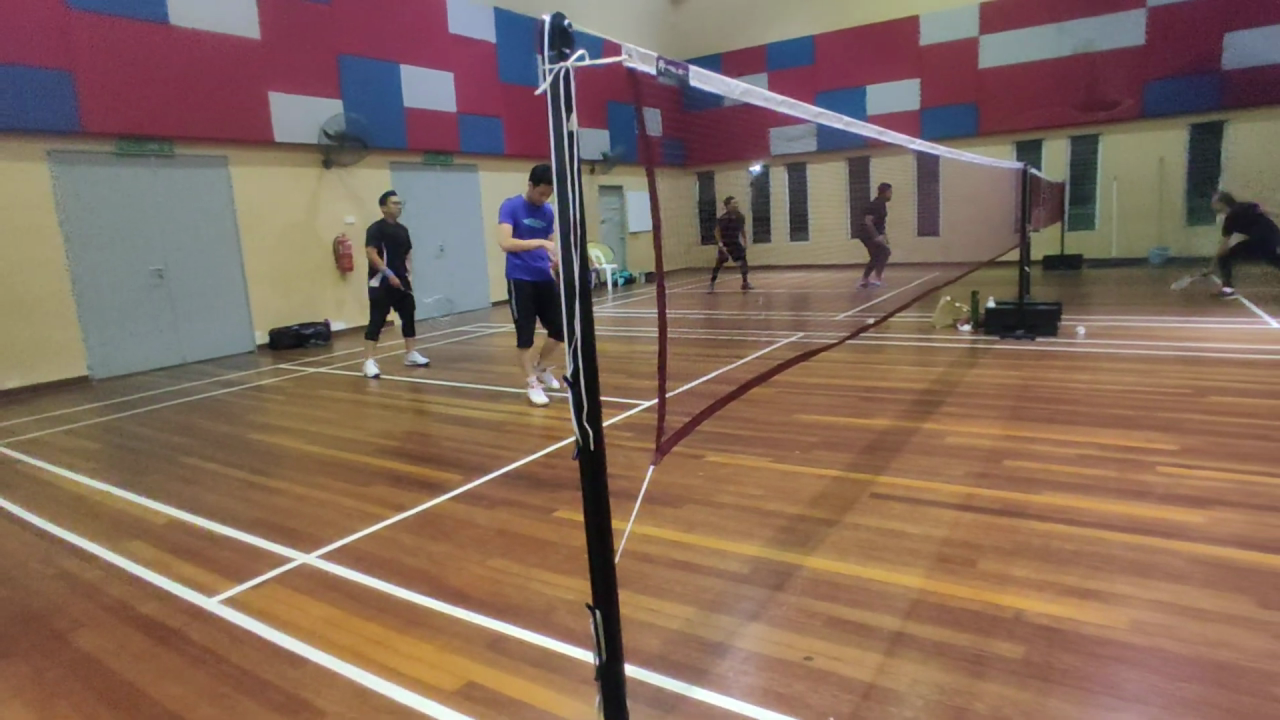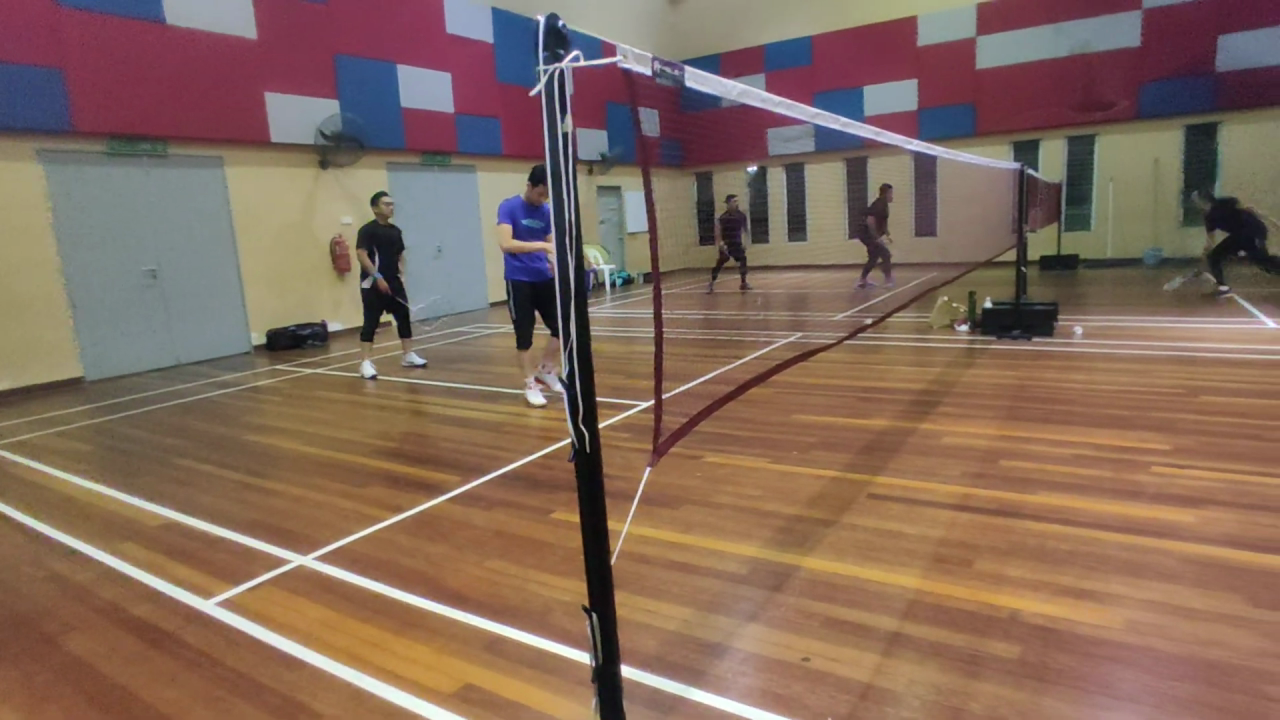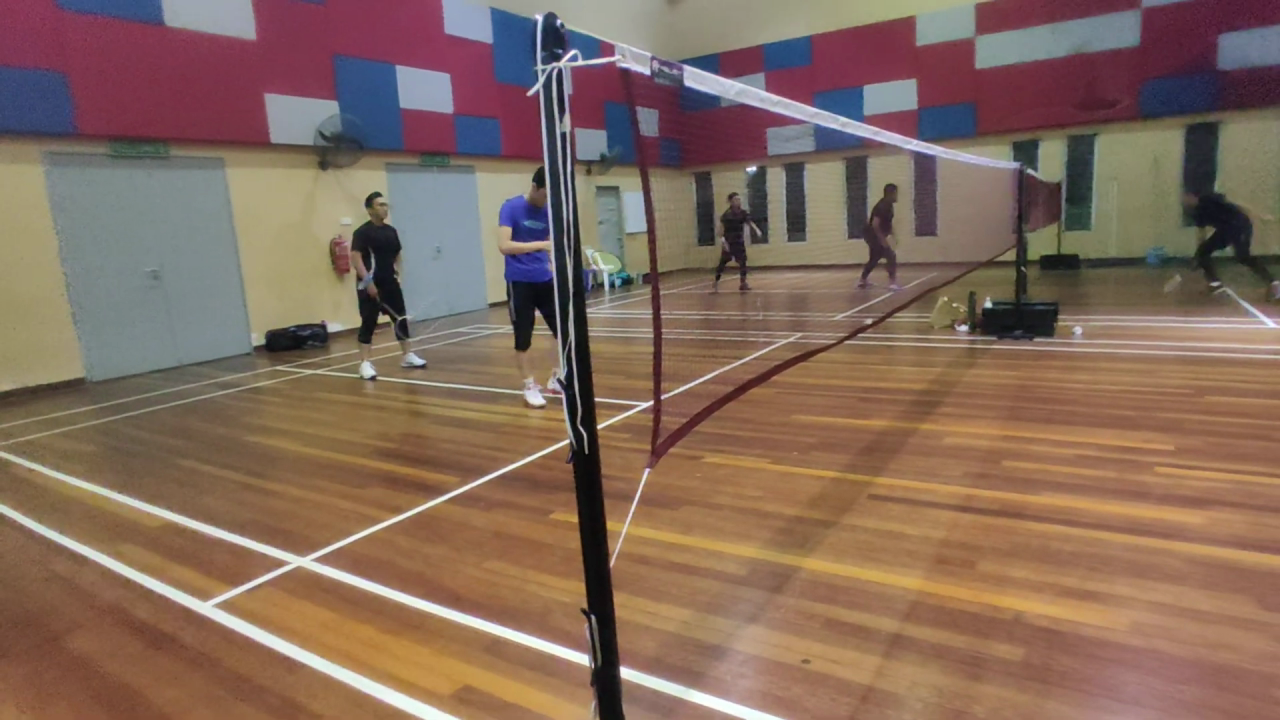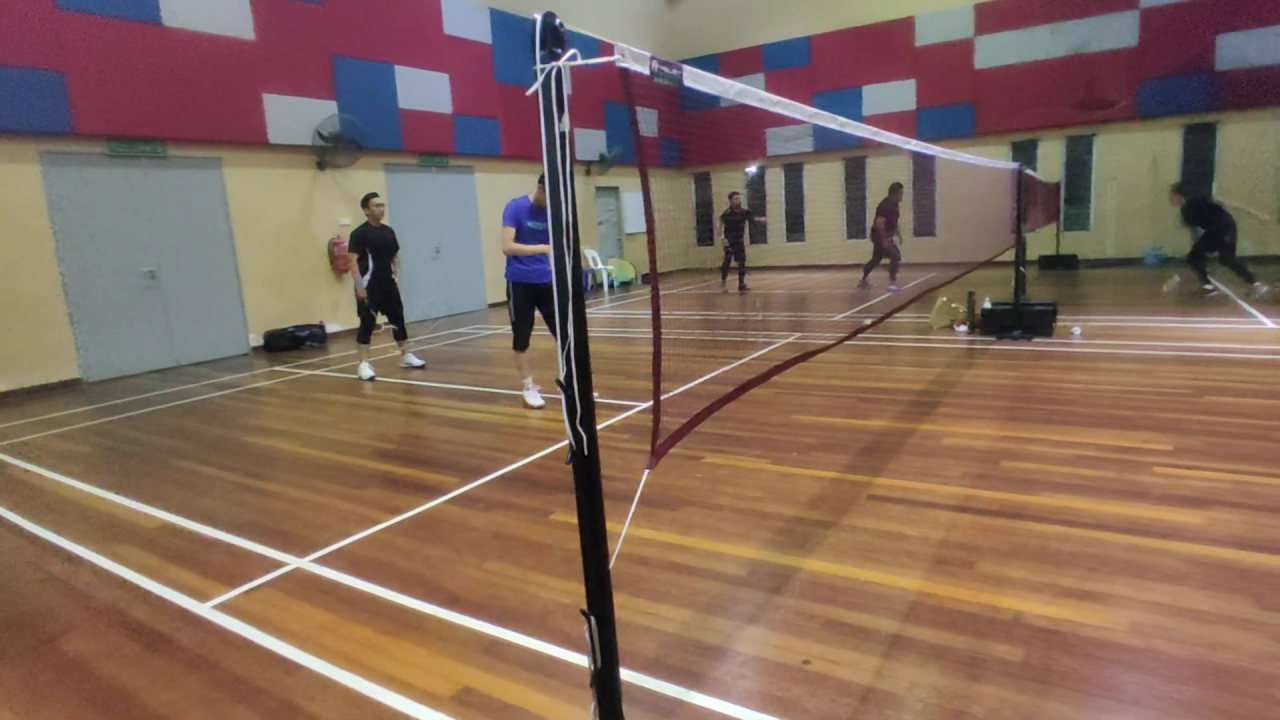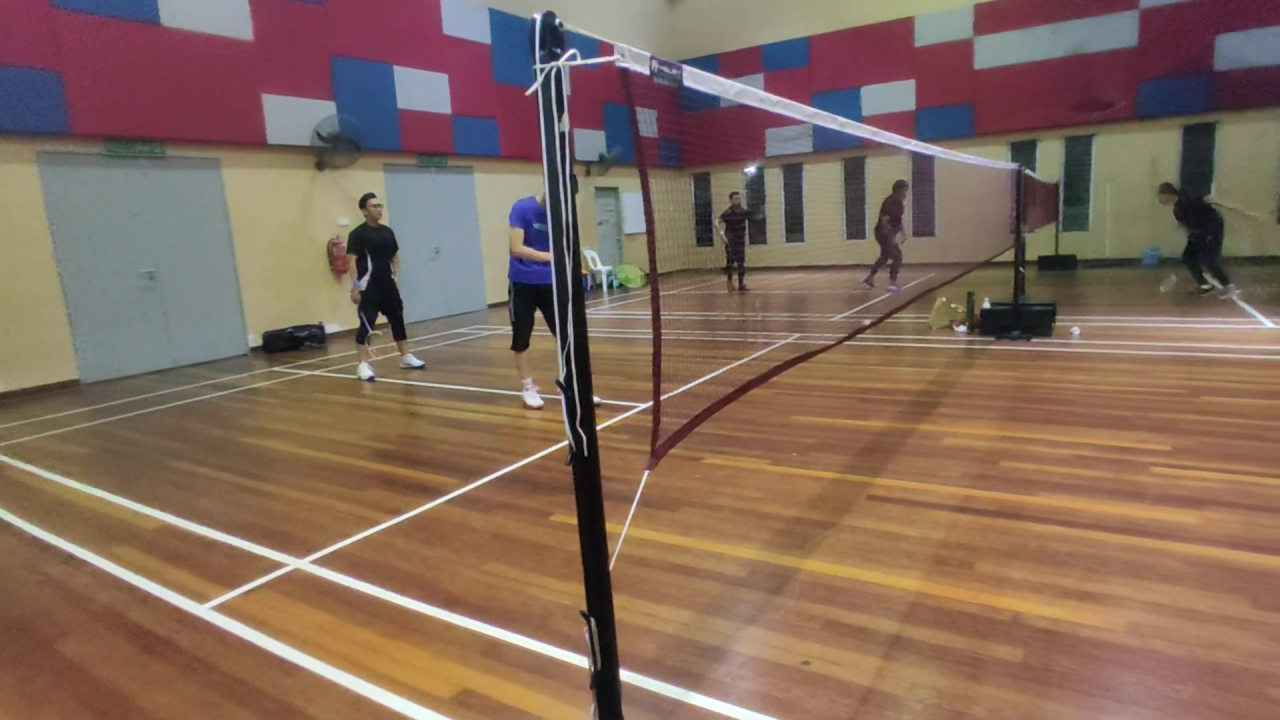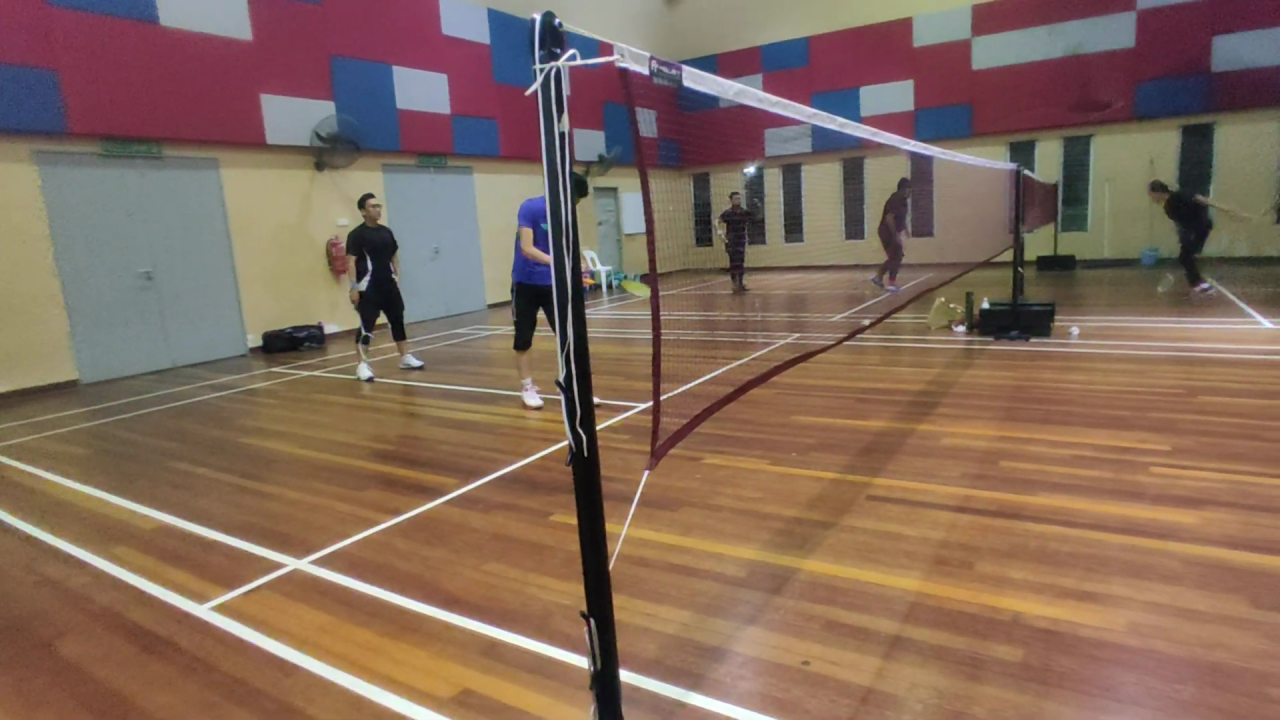
dt=0.1s
person 1, frame 1
left shoulder: (547, 211)
right shoulder: (510, 207)
right elbow: (505, 243)
left wrist: (555, 259)
right wrist: (540, 242)
left hip: (544, 278)
right hip: (520, 280)
left knee: (560, 328)
right knee: (526, 334)
left ankle: (541, 369)
right ankle: (532, 384)
person 1, frame 2
left shoulder: (545, 212)
right shoulder: (509, 207)
right elbow: (505, 244)
left wrist: (553, 260)
right wrist: (541, 246)
left hip: (543, 279)
right hip: (519, 281)
left knee: (562, 326)
right knee: (524, 336)
left ankle: (546, 370)
right ankle: (530, 385)
person 1, frame 3
left shoulder: (548, 213)
right shoulder: (511, 208)
right elbow: (504, 246)
left wrist: (555, 262)
right wrist: (540, 244)
left hip: (545, 280)
right hip: (520, 281)
right knee: (523, 336)
left ankle: (558, 379)
right ankle: (530, 386)
person 1, frame 4
left shoulder: (551, 212)
right shoulder: (515, 208)
right elbow: (508, 247)
right wrist: (544, 248)
left hip: (546, 281)
right hip: (520, 281)
right knee: (522, 337)
right ankle: (529, 387)
person 1, frame 5
right shoulder: (522, 208)
right elbow: (516, 248)
right wrist: (551, 256)
left hip: (549, 282)
right hip: (523, 283)
right knee: (521, 337)
right ankle: (528, 388)
person 1, frame 6
right shoulder: (530, 208)
right elbow: (527, 249)
left wrist: (577, 270)
left hip: (553, 284)
right hip: (526, 283)
right knee: (523, 339)
right ankle: (527, 388)
person 2, frame 1
left shoulder: (403, 230)
right shoulder: (376, 229)
right elbow: (371, 253)
left wrist: (409, 273)
right wrist: (389, 274)
left hip: (401, 281)
right hip: (381, 283)
left knee: (409, 316)
right knee: (377, 321)
left ankle: (411, 354)
right ankle: (369, 362)
person 2, frame 2
left shoulder: (395, 230)
right shoulder: (367, 230)
right elbow: (361, 255)
left wrist: (401, 274)
right wrist: (377, 277)
left hip: (394, 282)
right hip: (373, 285)
left knee: (404, 317)
right knee: (371, 322)
left ankle: (408, 355)
right ankle: (366, 363)
person 2, frame 3
left shoulder: (391, 231)
right shoulder: (363, 232)
left elbow: (397, 255)
right elbow: (356, 258)
left wrist: (398, 275)
right wrist: (367, 281)
left hip: (391, 284)
right hip: (371, 286)
left knee: (401, 319)
right knee: (369, 323)
left ankle: (408, 356)
right ankle: (365, 364)
person 2, frame 4
left shoulder: (389, 231)
right shoulder: (360, 233)
left elbow: (395, 255)
right elbow: (352, 260)
left wrist: (396, 275)
right wrist: (359, 285)
left hip: (388, 285)
right hip: (368, 287)
left knee: (398, 319)
right knee: (367, 324)
left ankle: (406, 356)
right ankle: (364, 364)
person 2, frame 5
left shoulder: (387, 232)
right shoulder: (358, 234)
left elbow: (394, 255)
right elbow: (351, 260)
left wrist: (395, 275)
right wrist: (355, 286)
left hip: (388, 285)
right hip: (368, 287)
left knee: (397, 320)
right knee: (366, 325)
left ankle: (406, 357)
right ankle: (363, 365)
person 2, frame 6
left shoulder: (386, 232)
right shoulder: (357, 235)
left elbow: (394, 255)
right elbow: (350, 261)
left wrist: (397, 275)
right wrist: (353, 287)
left hip: (389, 285)
right hip: (368, 288)
left knee: (398, 320)
right knee: (366, 325)
left ankle: (405, 357)
right ankle: (362, 365)
